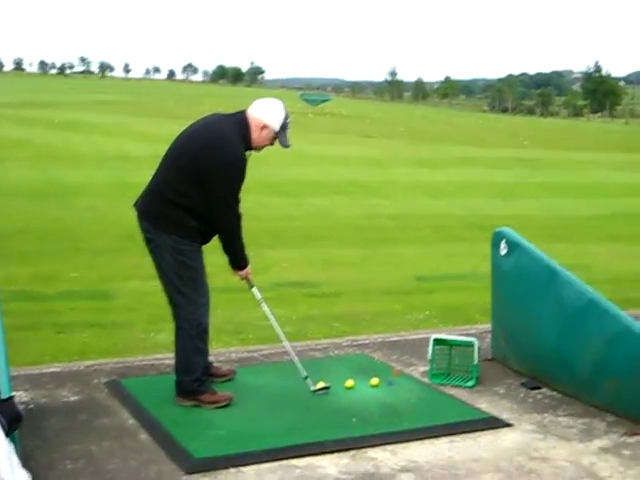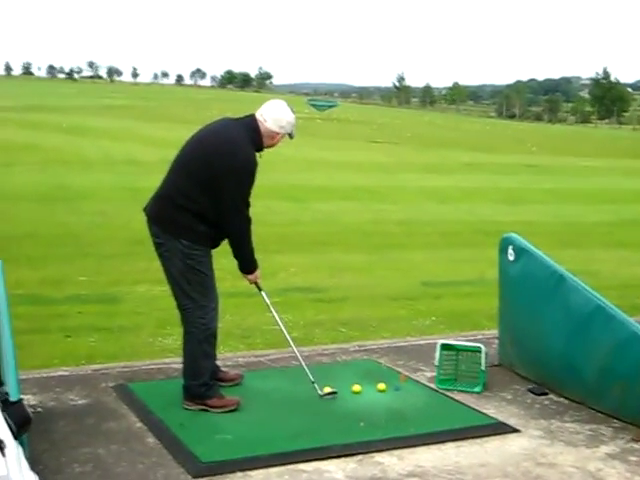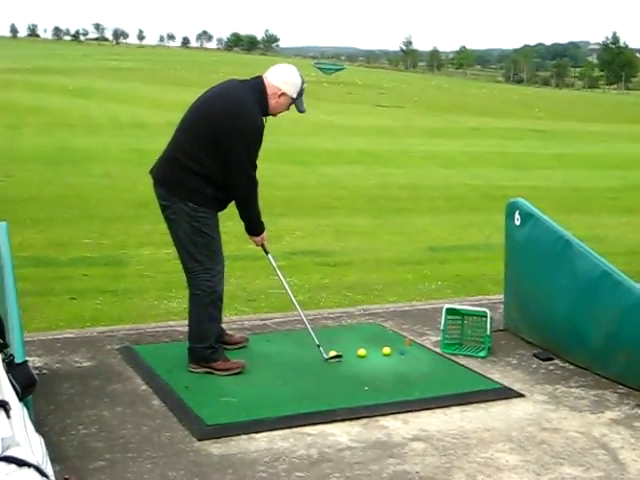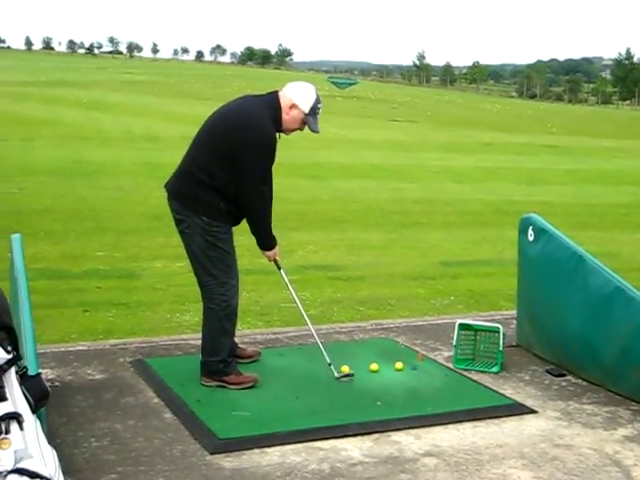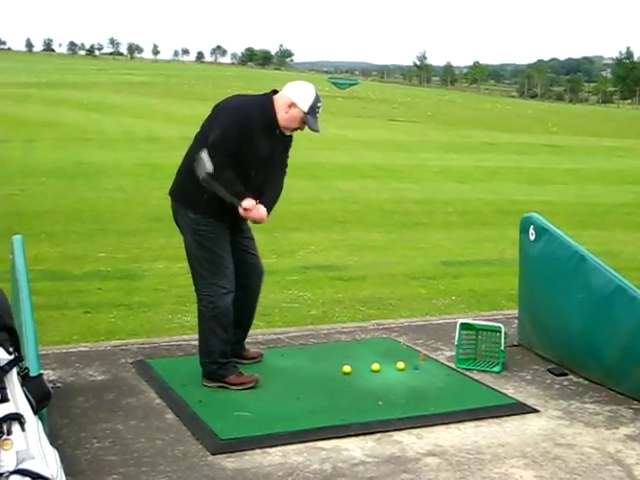
dt=0.4s
person 1, frame 1
left shoulder: (221, 127)
right shoulder: (228, 149)
right elbow: (225, 212)
right wrist: (239, 261)
left hip: (166, 217)
right hip: (171, 226)
left knee: (194, 302)
right knee: (192, 306)
left ankle: (198, 366)
right ankle: (191, 387)
person 1, frame 2
left shoulder: (230, 131)
right shoulder: (238, 155)
right elbow: (236, 216)
right wrist: (248, 265)
left hip: (175, 221)
right hip: (180, 231)
left knee: (203, 306)
right knee: (201, 310)
left ankle: (206, 370)
right ankle: (199, 391)
person 1, frame 3
left shoulder: (238, 93)
right shoulder: (245, 115)
right elbow: (242, 178)
right wrist: (255, 226)
left hip: (183, 184)
right hip: (186, 193)
left knee: (209, 268)
right knee: (207, 273)
left ankle: (212, 332)
right ankle: (204, 354)
person 1, frame 4
left shoulder: (257, 112)
right shoulder: (257, 127)
left elbow: (260, 180)
right elbow: (252, 191)
left wrist: (265, 227)
right wrist: (267, 240)
left hip: (204, 202)
right hip: (200, 206)
left knee: (225, 279)
right knee: (221, 286)
left ankle: (224, 346)
right ankle: (216, 367)
person 1, frame 5
left shoulder: (281, 134)
right shoulder: (238, 111)
left elbow: (275, 176)
right elbow: (214, 161)
left wrist: (264, 207)
right wrist: (243, 200)
left hip: (232, 211)
right hip: (200, 208)
left knee: (250, 275)
right knee: (218, 288)
left ankle: (232, 346)
right ankle: (217, 369)
